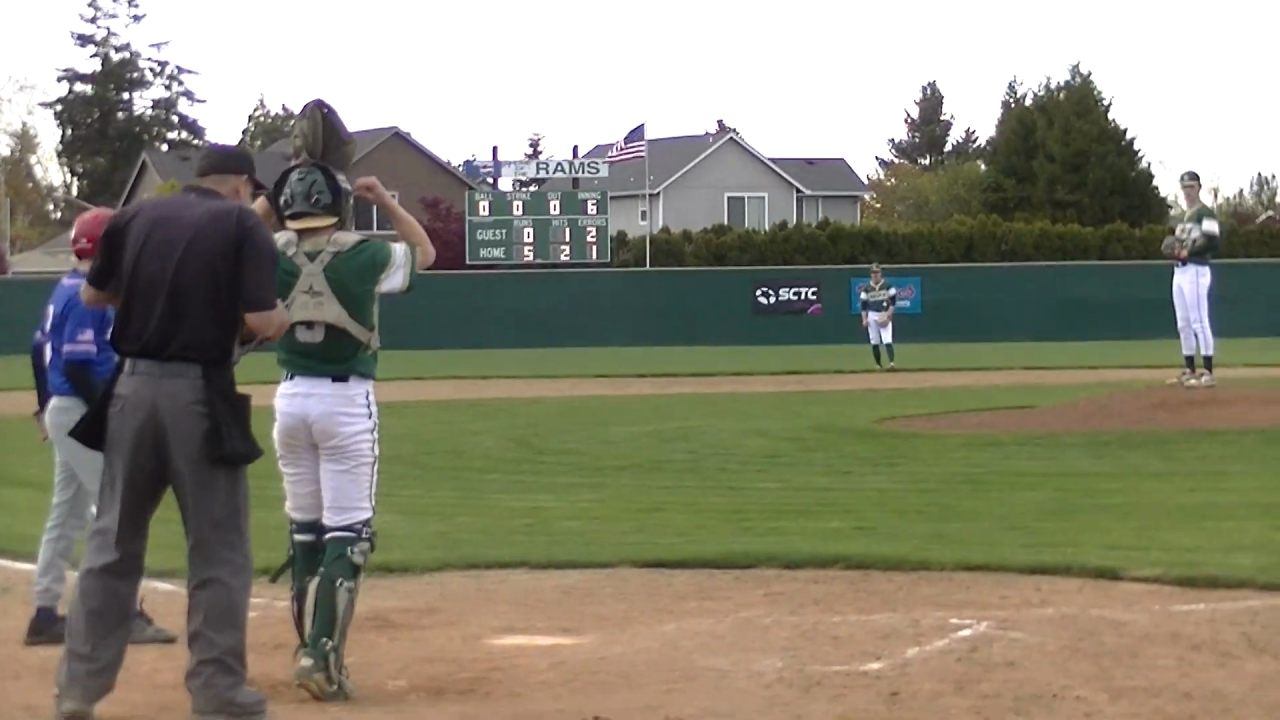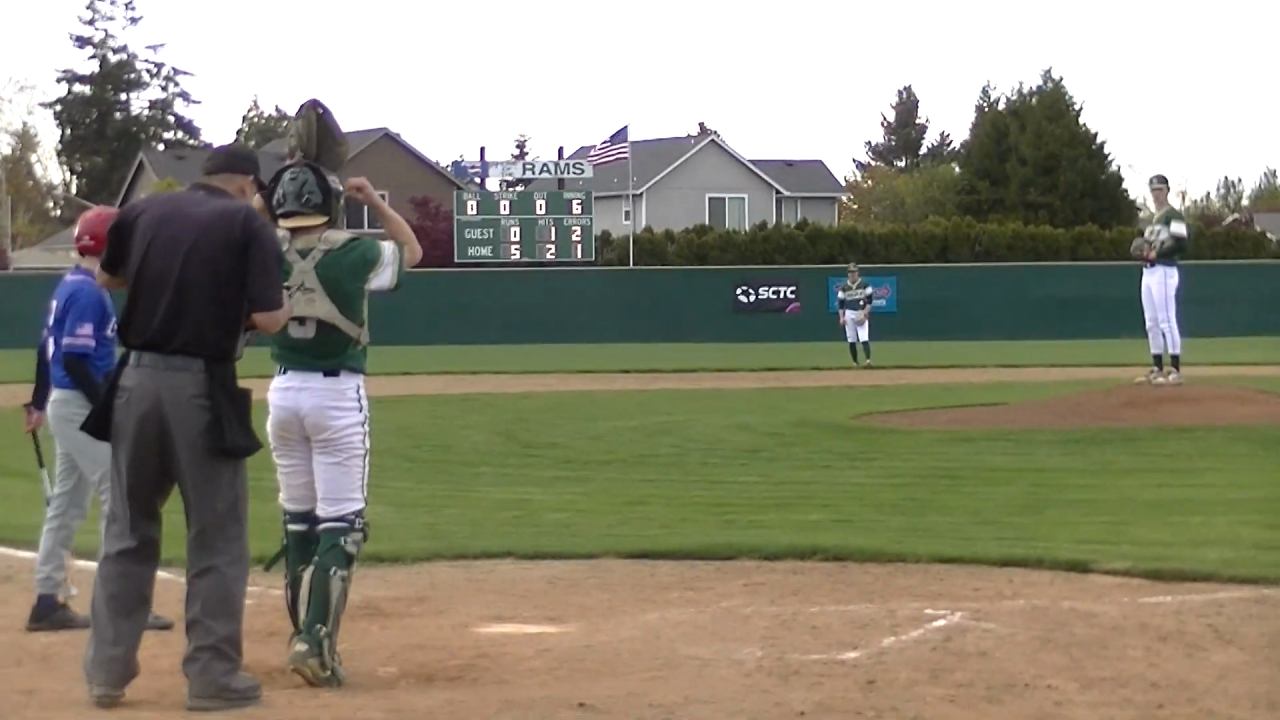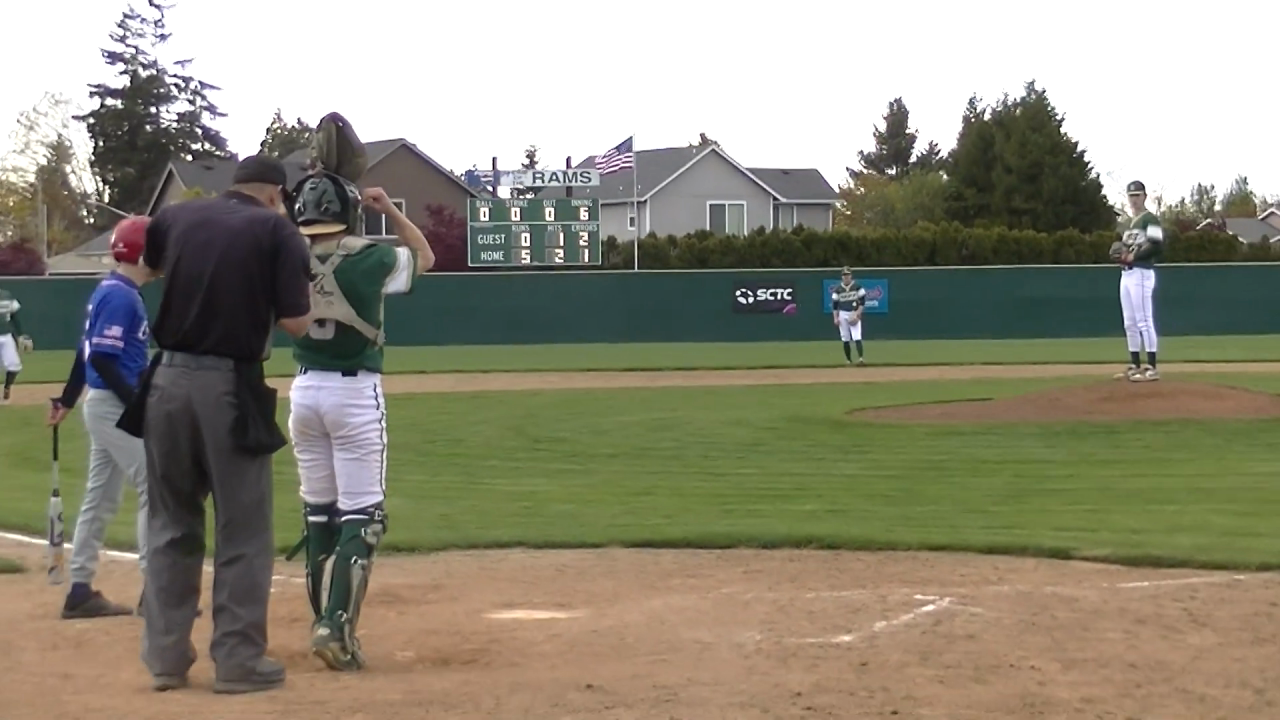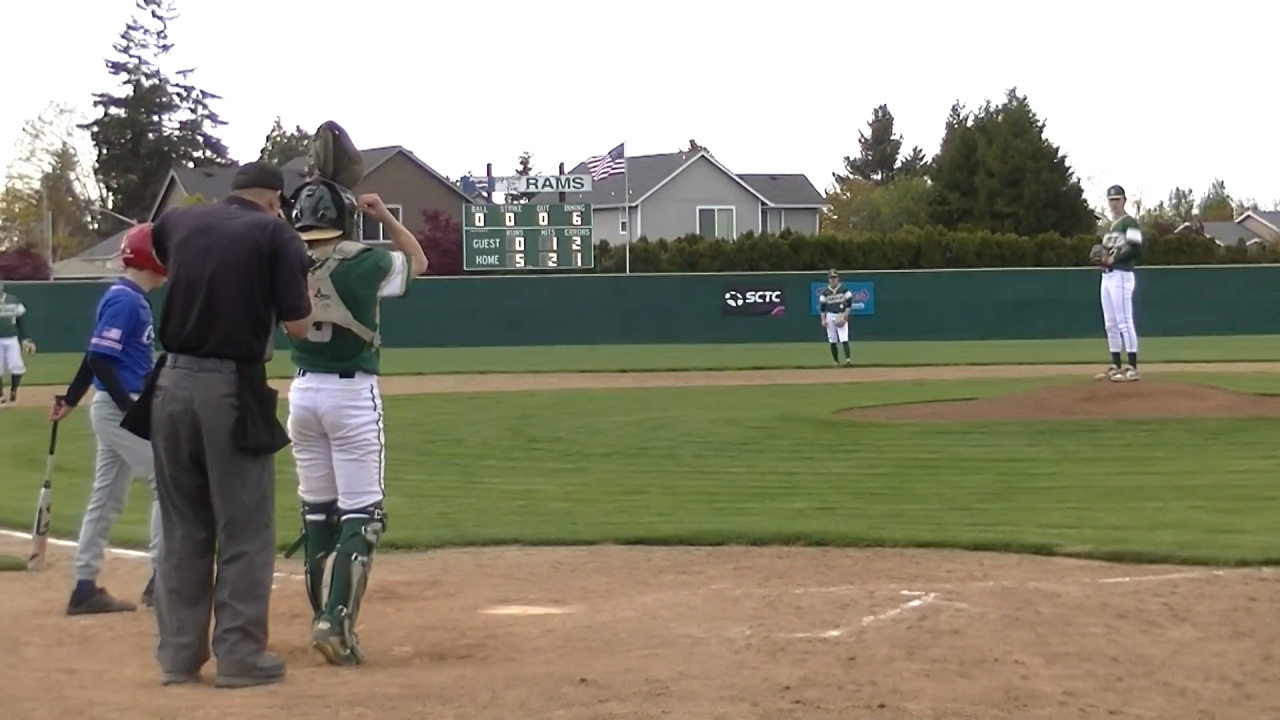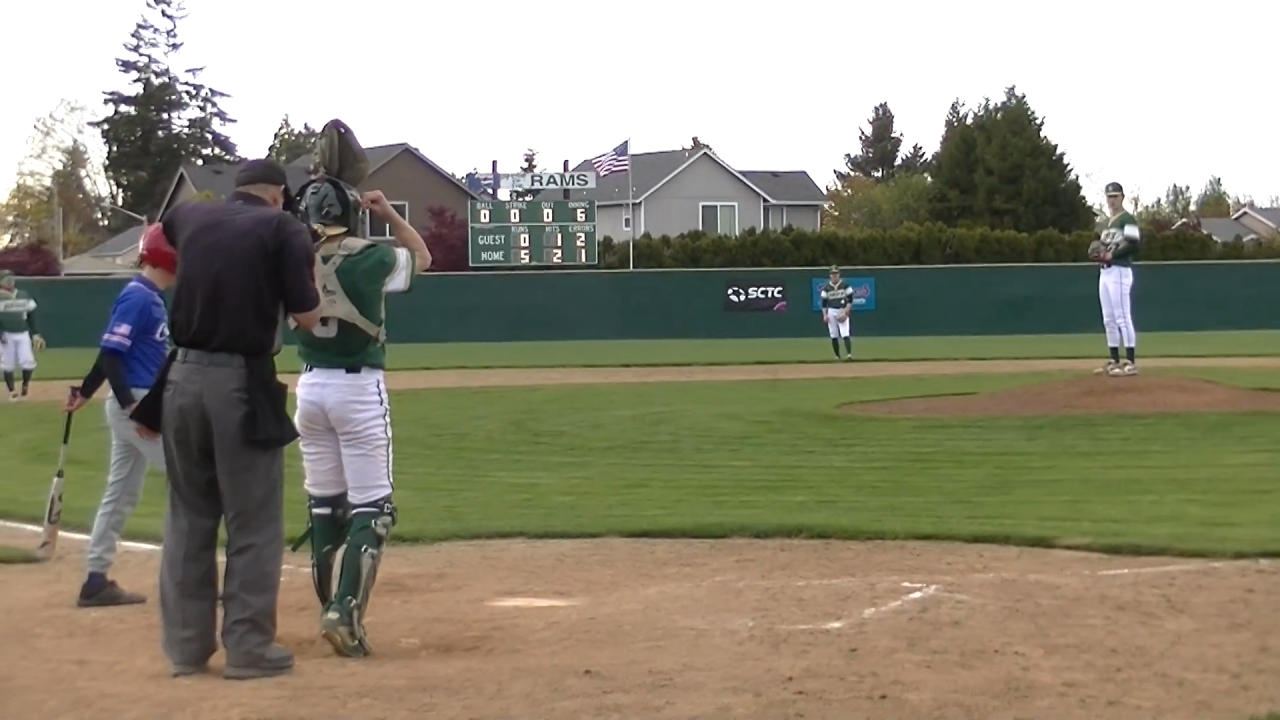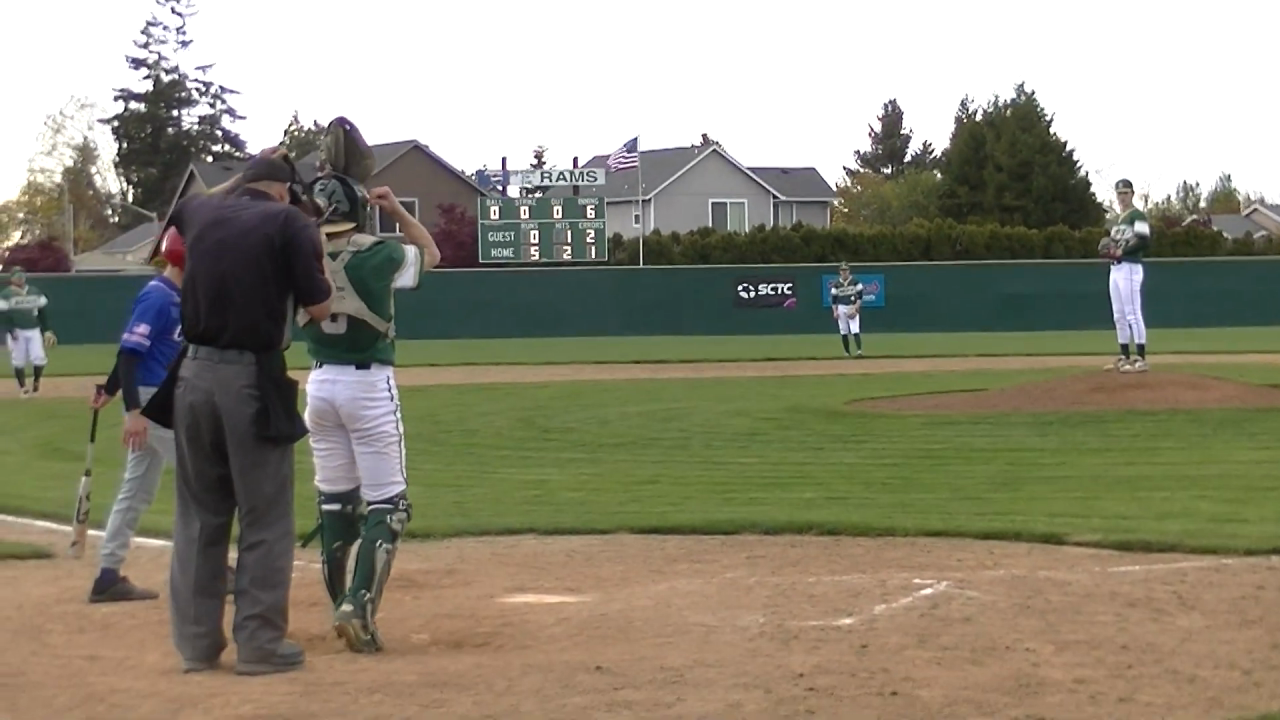
dt=0.1s
person 1, frame 1
left shoulder: (134, 216)
right shoulder: (244, 224)
left elbow: (91, 295)
right elbow: (261, 320)
right wrist: (283, 317)
left hip: (132, 390)
right hip: (198, 395)
left knee: (113, 539)
right knee: (219, 548)
person 1, frame 2
left shoulder: (143, 212)
right shoulder: (249, 225)
left elbow: (107, 277)
right elbow: (266, 320)
right wrist: (284, 301)
left hip: (137, 382)
right hip: (201, 390)
left knee: (128, 532)
right knee: (216, 538)
left ankle: (108, 668)
right ankle: (213, 677)
person 1, frame 3
left shoulder: (176, 216)
right shoulder: (278, 230)
left elbow: (151, 265)
right elbow: (295, 323)
right wrist: (305, 291)
left hip: (169, 382)
right hip: (230, 388)
left knee: (170, 524)
right knee: (243, 530)
left ankle: (166, 657)
right ankle: (238, 662)
person 1, frame 4
left shoulder: (182, 221)
right shoulder: (278, 234)
right elbow: (297, 325)
right wrist: (297, 271)
left hip: (174, 384)
right hip: (233, 390)
left knee: (181, 528)
right knee: (244, 528)
left ankle: (179, 655)
right ankle: (240, 656)
person 1, frame 5
left shoulder: (190, 216)
right shoulder: (283, 228)
right elbow: (307, 317)
right wrist: (303, 259)
left hip: (184, 378)
right hip: (242, 384)
left knee: (188, 521)
right knee: (253, 521)
left ankle: (187, 646)
right ankle: (248, 648)
person 1, frame 6
left shoulder: (202, 212)
right shoulder: (289, 222)
right elbow: (319, 309)
left wrist: (242, 173)
right wrist: (313, 249)
left hip: (195, 375)
right hip: (252, 380)
left knee: (198, 517)
right knee: (264, 518)
left ankle: (197, 643)
right ankle: (259, 644)
person 2, frame 1
left shoulder: (274, 255)
right shoulder: (365, 255)
right elbow: (425, 253)
left wrist: (290, 183)
right wrist: (387, 201)
left hip: (292, 398)
right hip: (347, 400)
left knee: (304, 530)
right knee: (347, 533)
left ankle: (312, 649)
right ankle: (321, 653)
person 2, frame 2
right shoulder: (355, 253)
right elbow: (411, 251)
left wrist: (287, 178)
right wrist: (374, 201)
left hip: (284, 393)
right hip: (338, 395)
left knee: (298, 520)
right knee: (340, 523)
left ankle: (307, 636)
right ankle: (315, 641)
person 2, frame 3
right shoulder: (372, 258)
right elbow: (425, 256)
left wrist: (309, 186)
right wrist: (389, 209)
left hip: (305, 391)
right hip: (356, 394)
left knee: (318, 514)
right knee: (360, 517)
left ankle: (326, 623)
right ankle: (336, 627)
person 2, frame 4
right shoulder: (368, 263)
right elbow: (418, 261)
left wrist: (308, 192)
right wrist: (384, 216)
left hip: (304, 392)
right hip: (353, 394)
left knee: (317, 512)
right knee: (362, 515)
left ankle: (326, 618)
right ankle: (335, 621)
person 2, frame 5
right shoulder: (372, 259)
right elbow: (422, 257)
left wrist: (315, 190)
right wrist: (388, 213)
left hip: (311, 388)
right hip: (359, 389)
left knee: (323, 506)
right knee: (371, 509)
left ankle: (332, 610)
right ankle: (344, 611)
person 2, frame 6
right shoulder: (381, 256)
right elbow: (429, 254)
left wrist: (323, 198)
right wrist: (396, 210)
left hip: (321, 389)
right hip: (369, 389)
left knee: (336, 506)
right knee: (386, 507)
left ankle: (347, 611)
right ankle: (356, 613)
person 3, frame 1
left shoulder: (67, 289)
right shoulder: (87, 295)
left elbow: (40, 353)
right elbow: (77, 366)
left wrist: (48, 409)
left hip: (63, 413)
right hip: (81, 415)
left knee: (66, 517)
left ankle: (45, 614)
person 3, frame 2
left shoulder: (71, 285)
right shoulder: (86, 291)
left elbow: (48, 349)
right elbow: (79, 359)
left wrist: (39, 405)
left hip: (65, 406)
right hip: (80, 407)
left knee: (66, 505)
left ankle: (47, 603)
person 3, frame 3
left shoulder: (112, 289)
right shoulder: (121, 295)
left elbow: (86, 353)
right elbow: (104, 359)
left wrist: (67, 402)
left hip: (103, 405)
right hip: (115, 407)
left knee: (99, 500)
left ankle: (79, 592)
person 3, frame 4
left shoulder: (132, 299)
right shoulder: (124, 300)
left elbow: (100, 355)
right elbow: (100, 358)
left wrist: (70, 399)
right wrist: (131, 408)
left hip: (115, 409)
right hip: (122, 410)
left knee: (107, 499)
left ankle: (85, 588)
person 3, frame 5
left shoulder: (149, 296)
right shoulder: (139, 296)
left elbow: (113, 351)
right elbow: (110, 353)
left wrist: (85, 391)
right wrist: (132, 406)
left hip: (133, 405)
right hip: (136, 403)
left knee: (120, 493)
left ankle: (96, 580)
person 3, frame 6
left shoulder: (171, 296)
right shoulder: (157, 297)
left elbow: (132, 351)
right elbow: (129, 352)
left wrist: (110, 389)
right wrist: (132, 410)
left hip: (151, 403)
right hip: (154, 402)
left knee: (137, 491)
left ankle: (108, 576)
person 4, frame 1
left shoulder: (1205, 213)
right shoulder: (1182, 217)
left elbow: (1213, 242)
left wrist: (1187, 252)
right wrist: (1174, 250)
left hip: (1196, 271)
right hip: (1179, 271)
left knee: (1199, 322)
right knee: (1183, 324)
left ankle: (1207, 372)
right ankle: (1189, 370)
person 4, frame 2
left shoulder: (1173, 215)
right shoulder: (1150, 219)
left elbow: (1181, 244)
left wrist: (1156, 253)
right wrist: (1142, 252)
left hip: (1164, 272)
right hip: (1148, 272)
left knee: (1166, 322)
right knee: (1151, 324)
left ankle: (1175, 370)
right ankle: (1157, 368)
person 4, frame 3
left shoulder: (1150, 219)
right shoulder: (1128, 223)
left elbow: (1157, 247)
left wrist: (1133, 256)
right wrist: (1120, 255)
left hip: (1141, 274)
right hip: (1126, 274)
left knee: (1144, 321)
right knee: (1130, 323)
left ankle: (1151, 368)
right ankle: (1135, 366)
person 4, frame 4
left shoulder: (1130, 223)
right shoulder: (1109, 226)
left elbow: (1136, 250)
left wrist: (1113, 258)
right wrist: (1101, 257)
left hip: (1121, 276)
right hip: (1107, 276)
left knee: (1124, 322)
right knee: (1110, 324)
left ankle: (1132, 368)
right ankle: (1116, 366)
person 4, frame 5
left shoulder: (1127, 219)
right shoulder: (1107, 222)
left elbow: (1134, 246)
left wrist: (1111, 254)
right wrist: (1100, 253)
left hip: (1119, 271)
right hip: (1105, 272)
left knee: (1122, 317)
right knee: (1109, 319)
left ankle: (1130, 362)
right ankle: (1114, 361)
person 4, frame 6
left shoulder: (1137, 216)
right shoulder: (1117, 219)
left elbow: (1144, 242)
left wrist: (1121, 250)
right wrist: (1109, 249)
left hip: (1129, 268)
right hip: (1115, 268)
left knee: (1133, 314)
right knee: (1119, 316)
left ankle: (1140, 359)
right ankle: (1125, 357)
